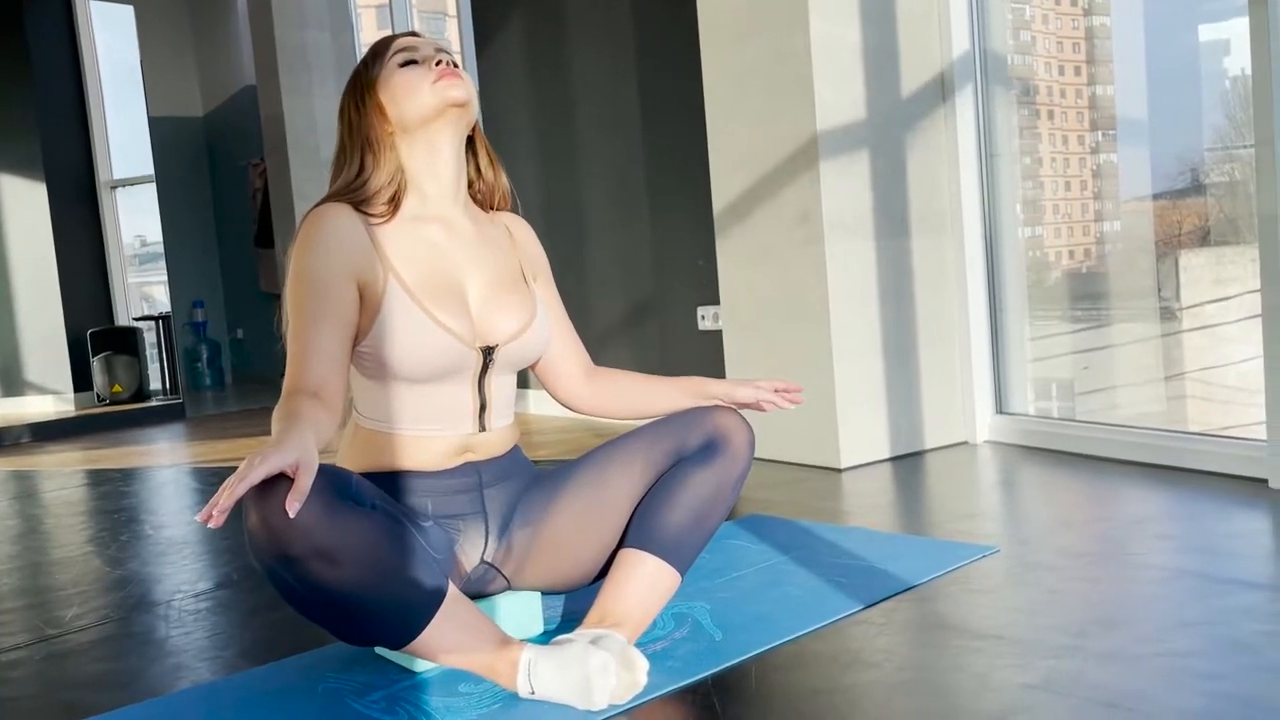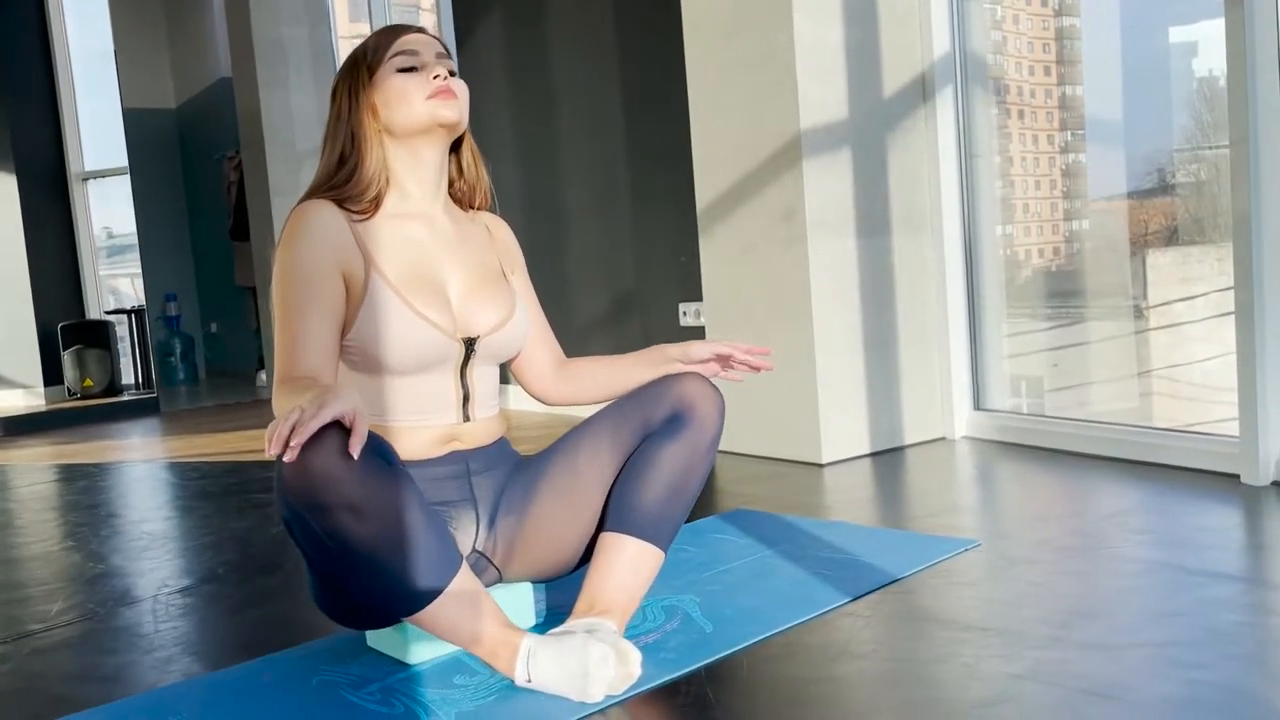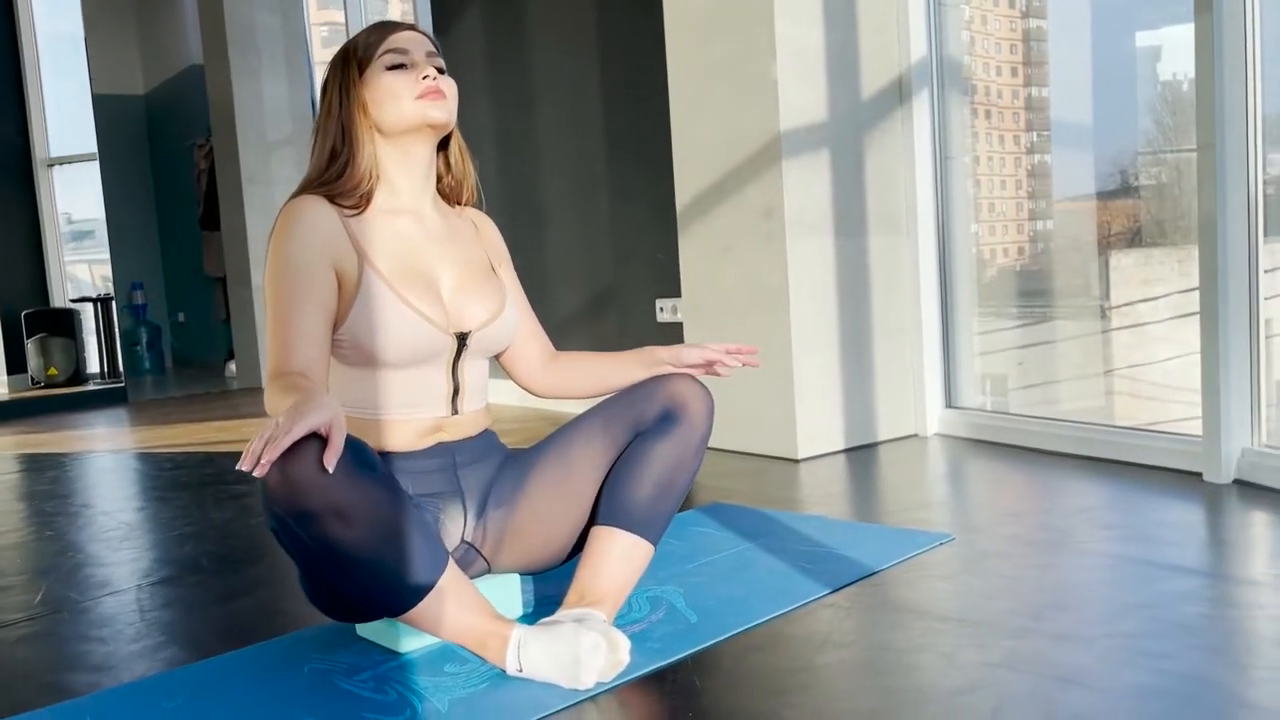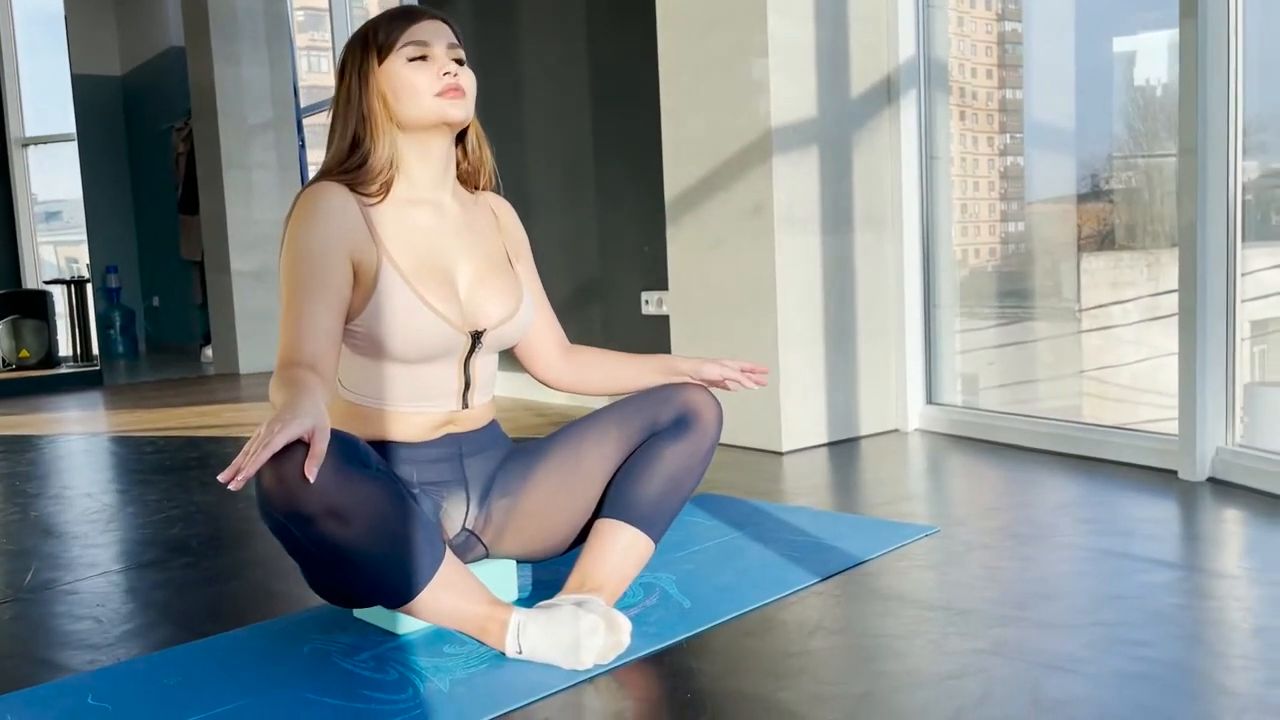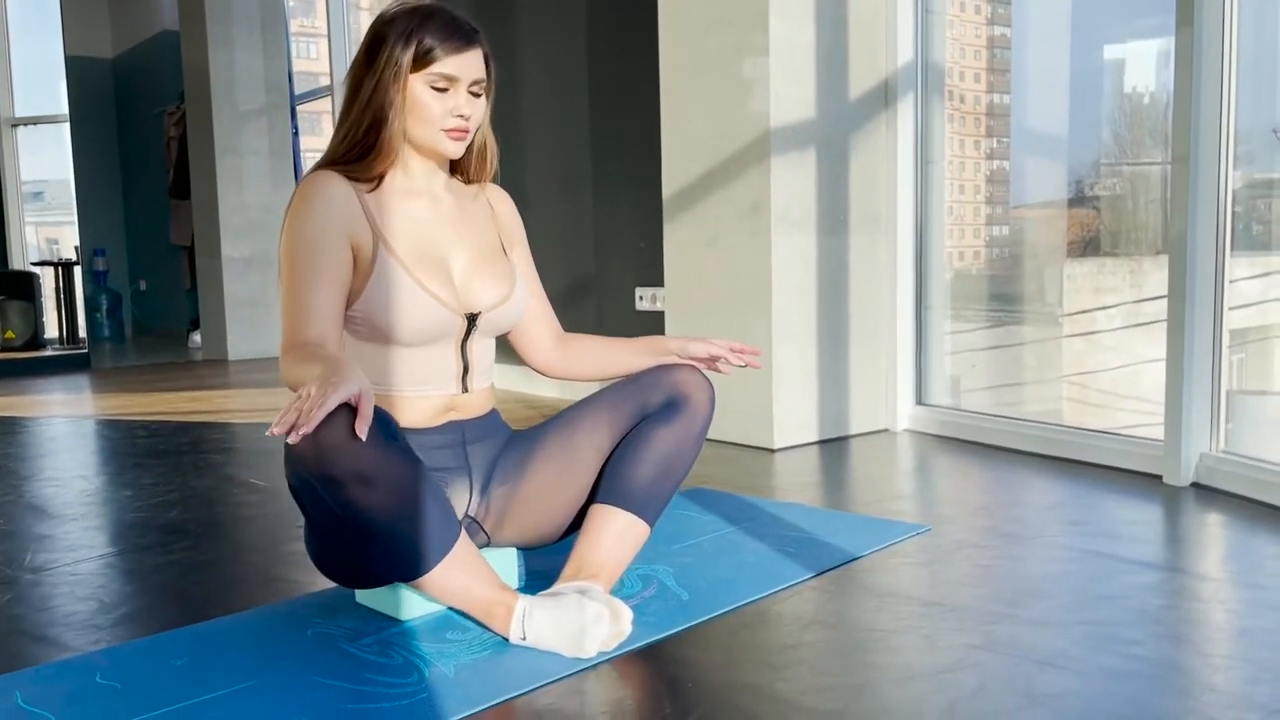
dt=0.5s
person 1, frame 1
left shoulder: (513, 236)
right shoulder: (342, 231)
left elbow: (578, 381)
right elbow: (313, 392)
left wrist: (711, 388)
right wrist: (296, 438)
left hip: (513, 505)
right hip: (398, 524)
left knee: (718, 434)
right knee: (287, 512)
left ankle: (602, 641)
right ankle: (516, 665)
person 1, frame 2
left shoulder: (491, 234)
right shoulder: (326, 227)
left elbow: (551, 376)
right elbow: (297, 385)
left wrist: (673, 355)
right wrist: (326, 399)
left hip: (502, 499)
right hip: (390, 525)
left knee: (689, 398)
right knee: (321, 460)
left ankle: (595, 630)
right ankle: (519, 652)
person 1, frame 3
left shoulder: (476, 228)
right shoulder: (317, 222)
left elbow: (542, 369)
right elbow: (290, 379)
left wrist: (662, 356)
right wrist: (313, 401)
left hip: (491, 490)
right hip: (381, 514)
left knee: (680, 400)
right knee: (303, 470)
left ankle: (584, 620)
right ankle: (507, 641)
person 1, frame 4
left shoulder: (495, 215)
right shoulder: (335, 211)
left elbow: (555, 360)
right elbow: (303, 365)
left wrist: (677, 366)
right wrist: (304, 403)
left hip: (491, 478)
right hip: (384, 495)
left knee: (689, 410)
right knee: (297, 476)
left ankle: (582, 607)
right ankle: (505, 628)
person 1, frame 5
left shoulder: (492, 206)
right shoulder: (333, 197)
left elbow: (549, 347)
right elbow: (303, 350)
left wrist: (669, 347)
right wrist: (334, 373)
left hip: (491, 465)
right hip: (392, 488)
left knee: (680, 390)
right knee: (330, 439)
left ankle: (581, 593)
right ankle: (513, 613)
